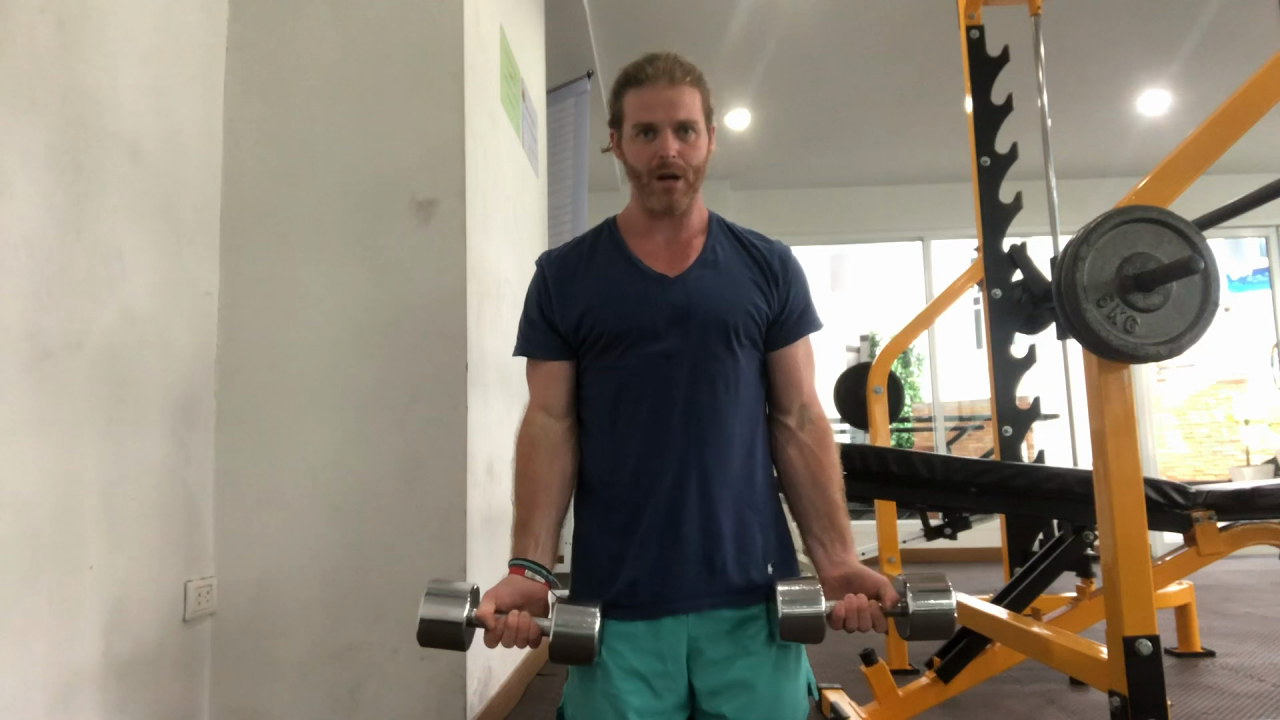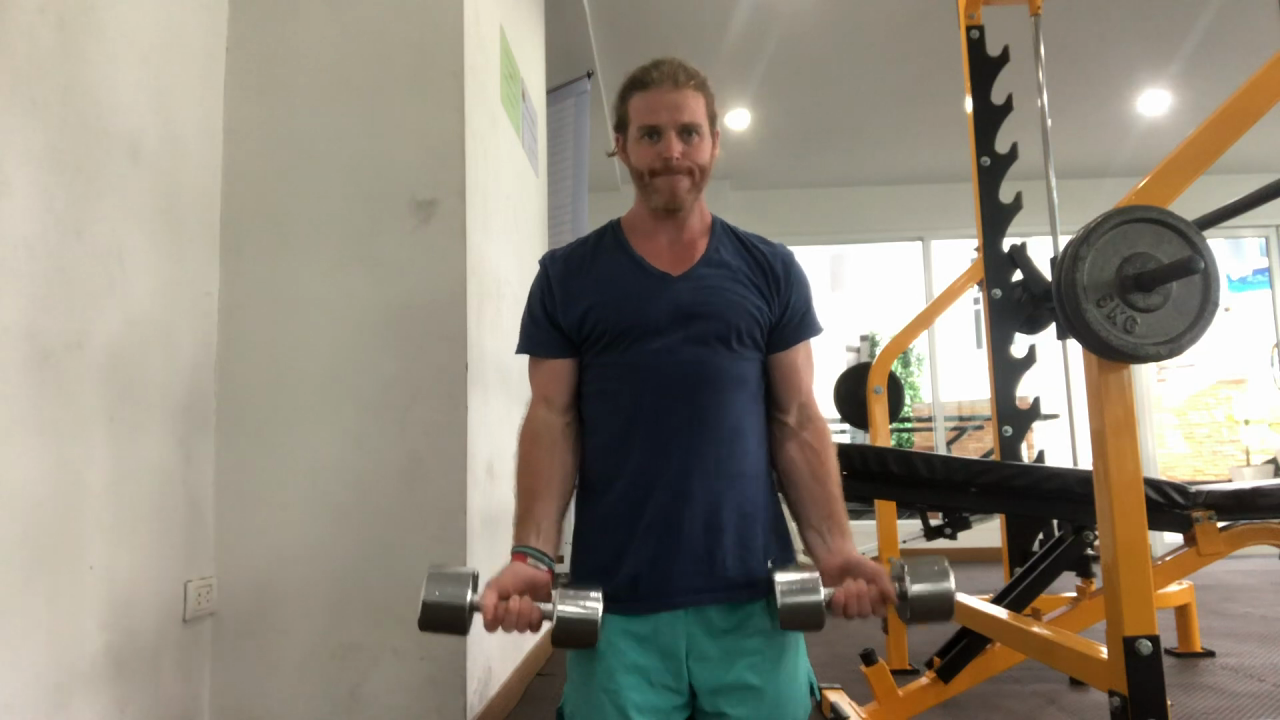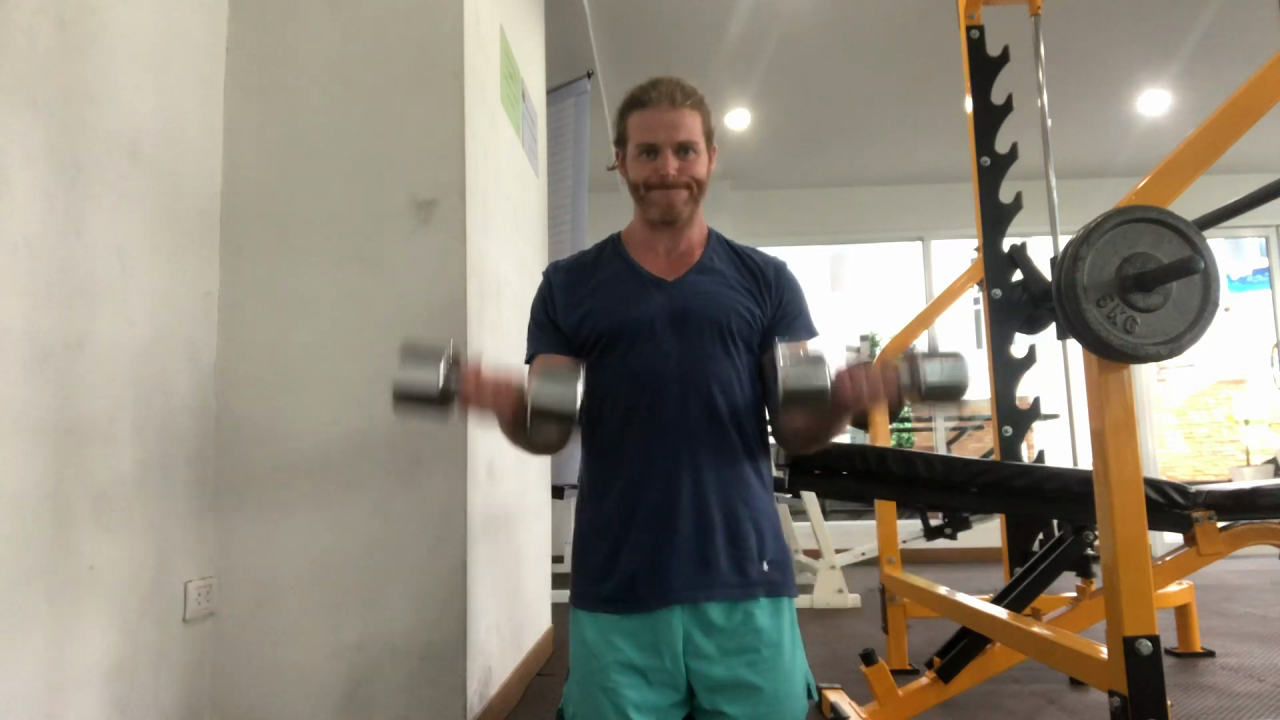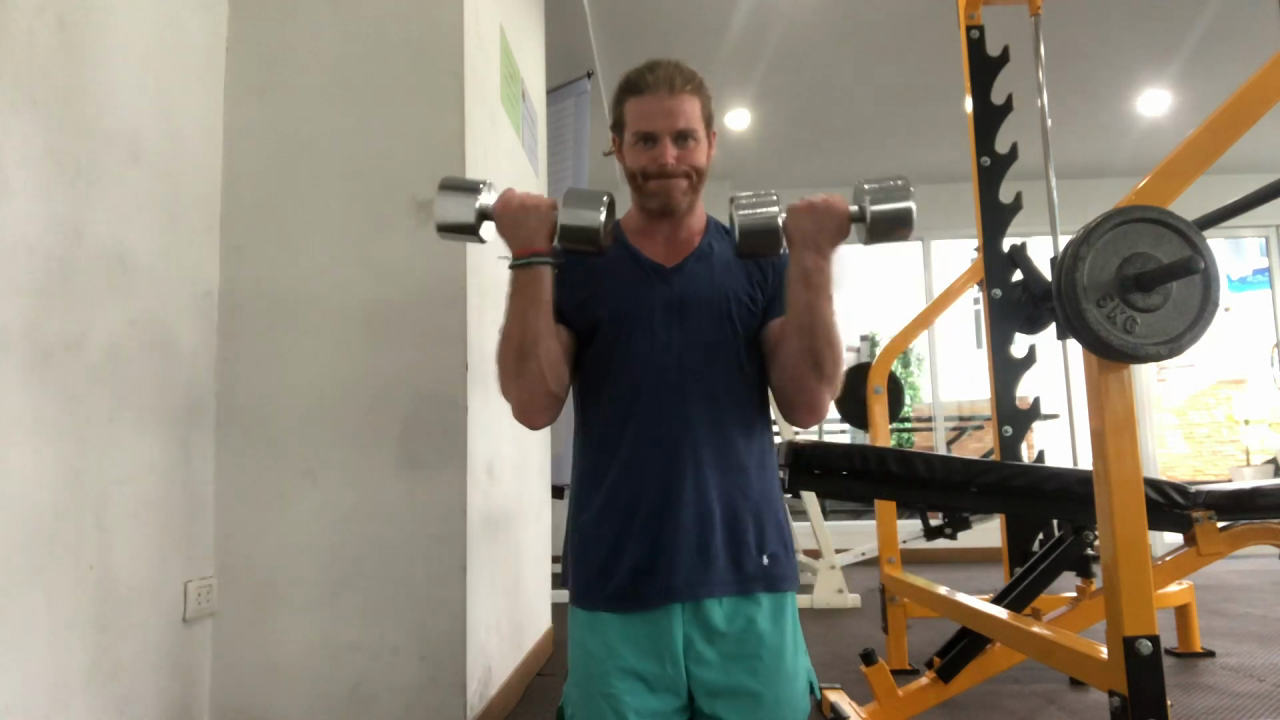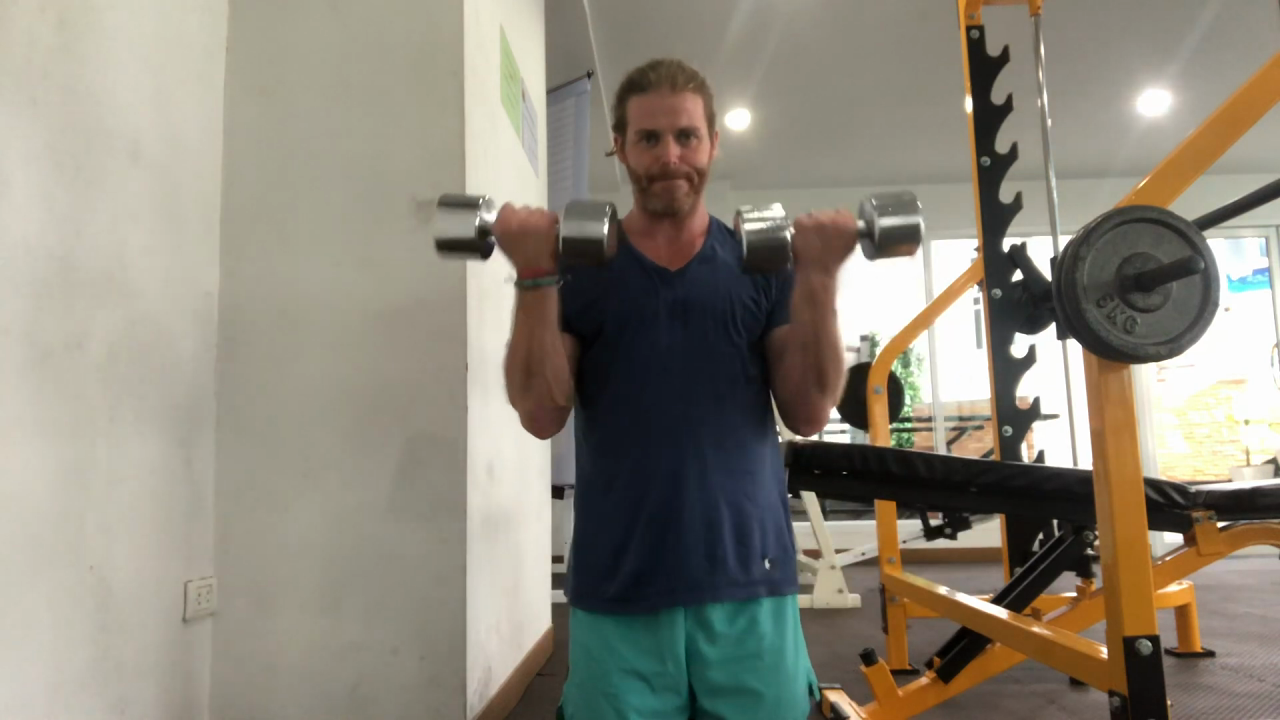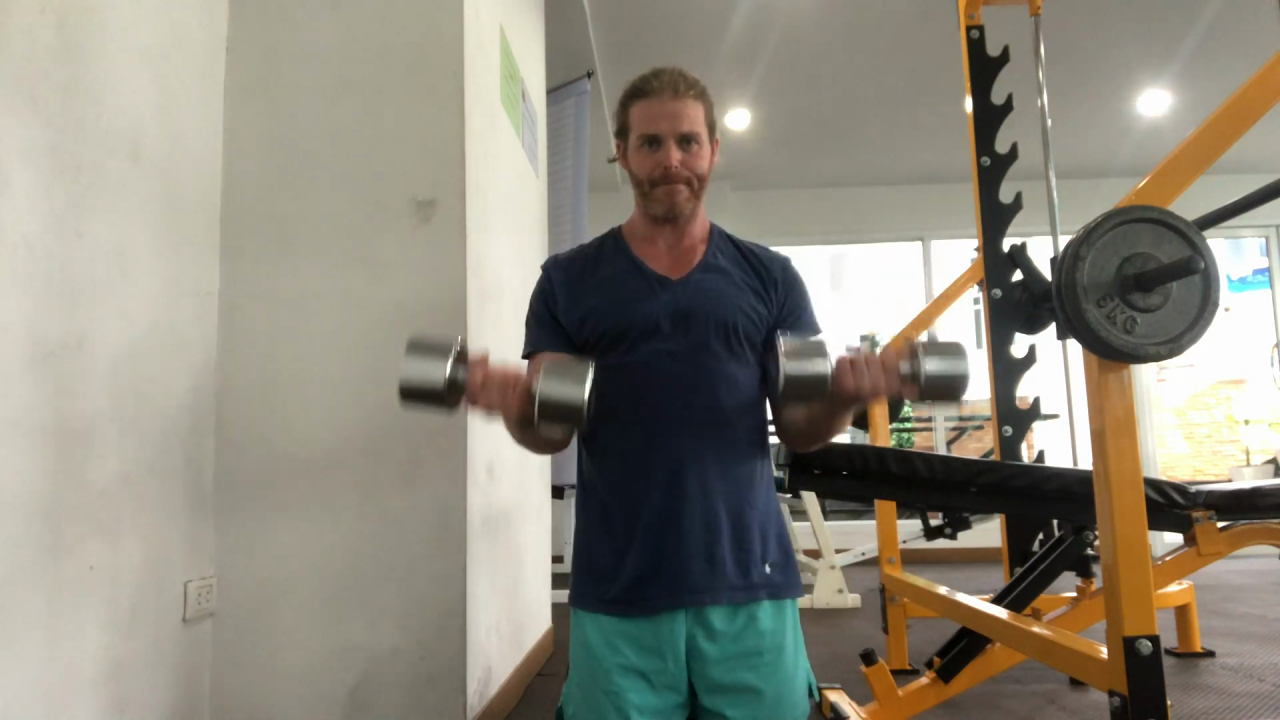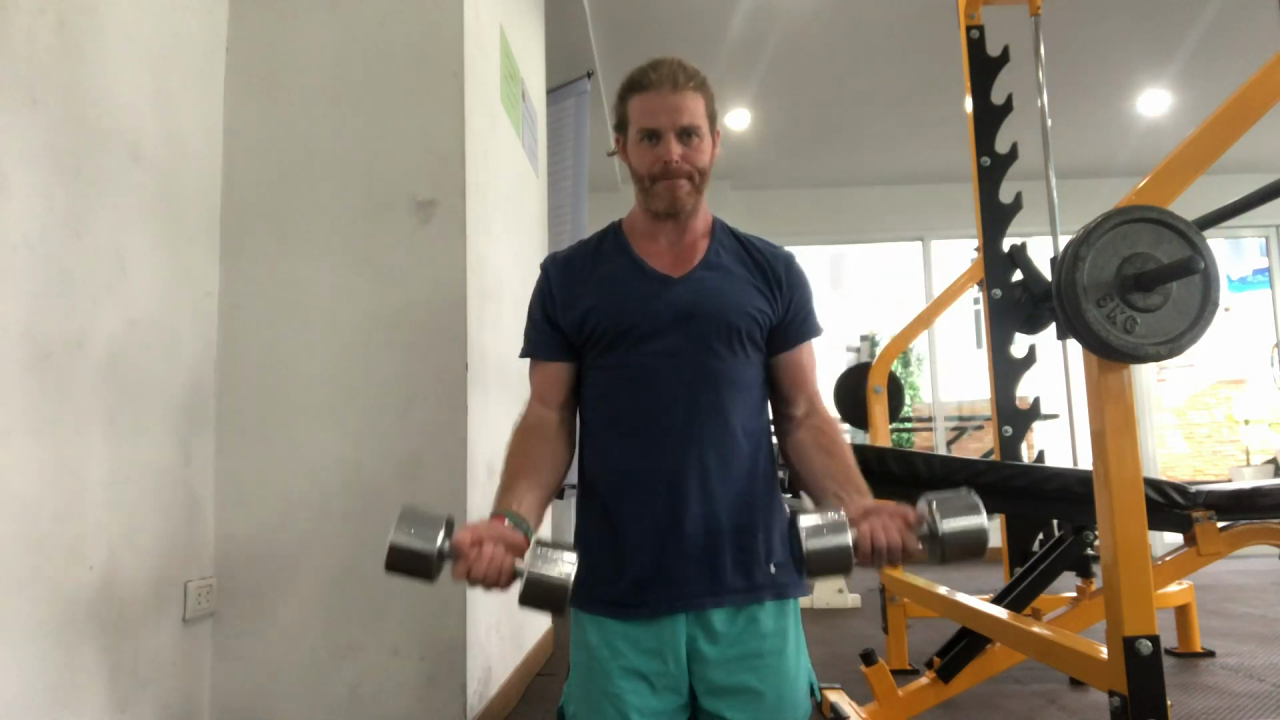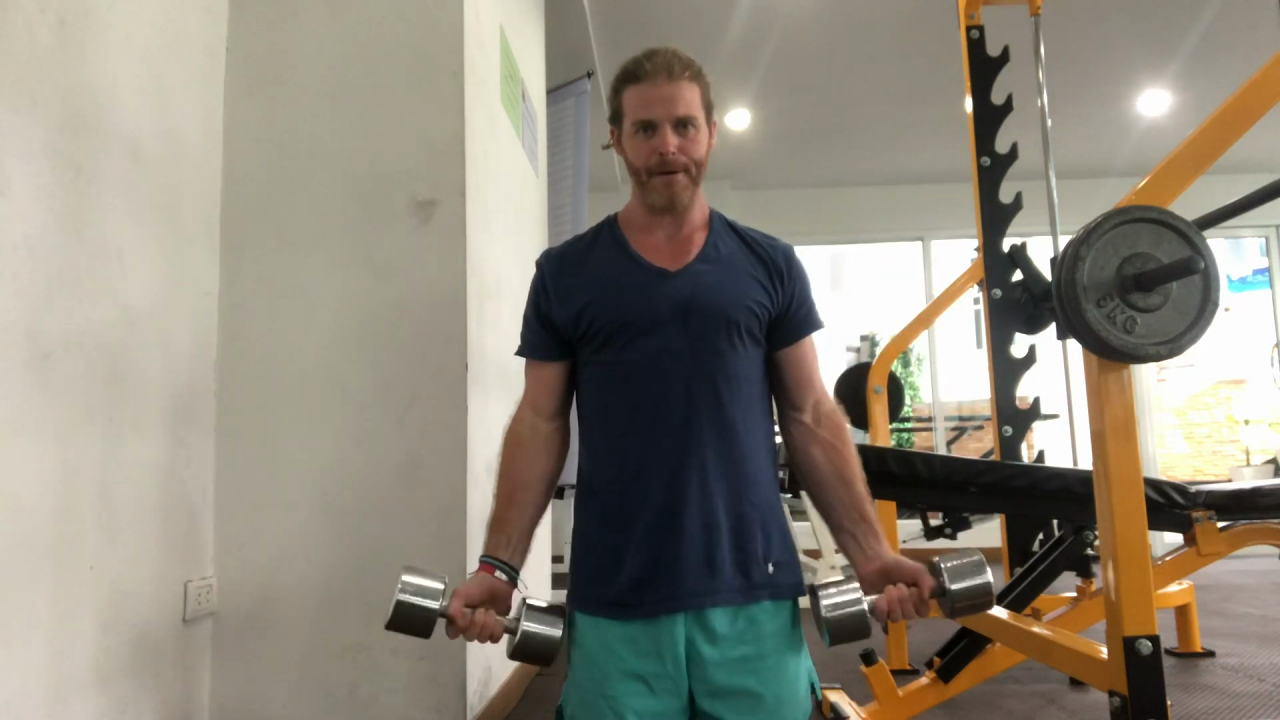
dt=0.4s
person 1, frame 1
left shoulder: (768, 267)
right shoulder: (563, 276)
left elbow: (797, 421)
right elbow: (550, 425)
left wrist: (836, 560)
right wrist: (529, 566)
left hip: (750, 590)
right hip: (617, 600)
person 1, frame 2
left shoulder: (769, 270)
right shoulder: (567, 274)
left elbow: (796, 421)
right elbow: (553, 418)
left wrist: (834, 548)
right wrist: (532, 553)
left hip: (749, 587)
right hip: (616, 594)
person 1, frame 3
left shoulder: (763, 279)
right shoulder: (572, 282)
left elbow: (796, 427)
right elbow: (551, 426)
left wrist: (838, 400)
right wrist: (512, 405)
left hip: (744, 579)
right hip: (616, 588)
person 1, frame 4
left shoulder: (763, 263)
right shoulder: (573, 265)
left elbow: (807, 404)
right elbow: (533, 404)
left wrist: (811, 261)
right wrist: (530, 260)
left hip: (743, 572)
right hip: (617, 580)
person 1, frame 5
left shoulder: (766, 265)
right shoulder: (574, 268)
left elbow: (807, 411)
right elbow: (541, 414)
left wrist: (820, 275)
right wrist: (533, 274)
left hip: (746, 576)
right hip: (617, 585)
person 1, frame 6
left shoulder: (767, 275)
right shoulder: (570, 278)
left elbow: (800, 421)
left wrist: (842, 396)
right wrist: (518, 403)
left hip: (746, 583)
right hip: (617, 591)
person 1, frame 7
left shoulder: (770, 271)
right shoulder: (569, 277)
left elbow: (802, 414)
right elbow: (549, 417)
left wrist: (856, 508)
right wrist: (512, 521)
left hip: (751, 586)
right hip: (615, 595)
person 1, frame 8
left shoulder: (769, 264)
right shoulder: (565, 273)
left elbow: (810, 417)
right elbow: (540, 423)
left wrist: (868, 549)
right wrist: (499, 564)
left hip: (750, 587)
right hip: (615, 596)
